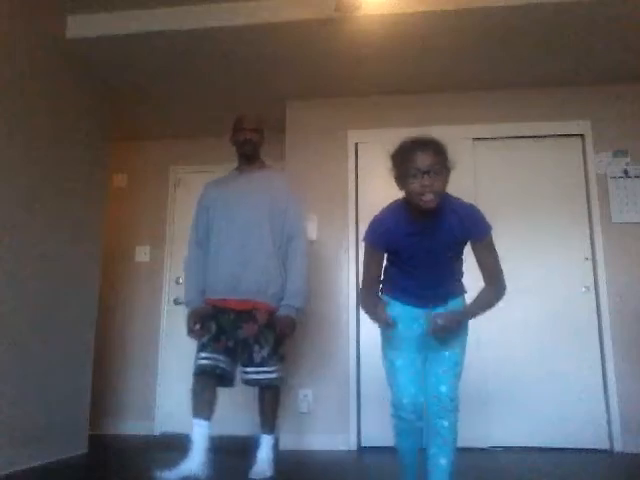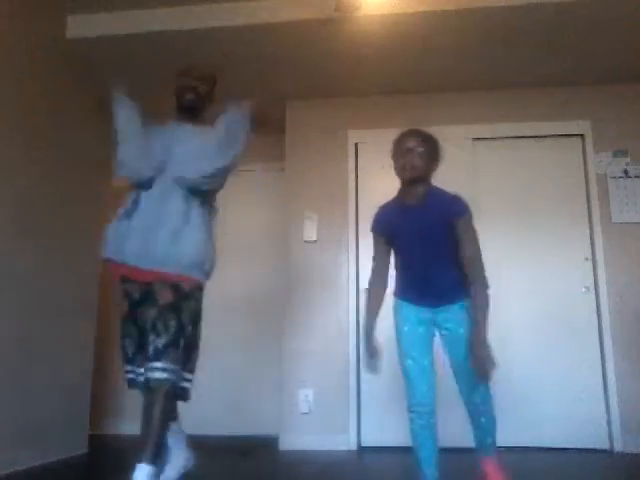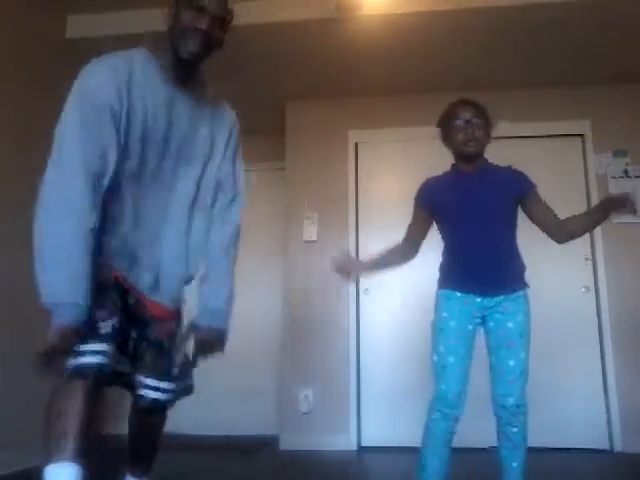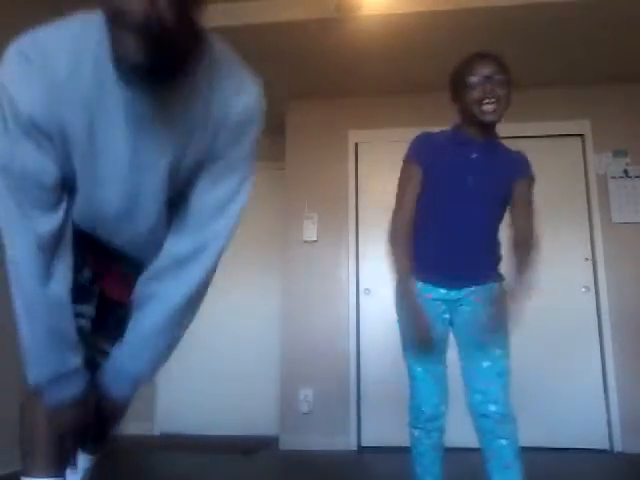
dt=1s
person 1, frame 1
left shoulder: (281, 187)
right shoulder: (213, 191)
left elbow: (296, 247)
right elbow: (198, 247)
left wrist: (291, 305)
right wrist: (194, 301)
left hip: (263, 300)
right hip: (217, 299)
left knee: (266, 376)
right knee: (206, 369)
person 1, frame 2
left shoulder: (219, 139)
right shoulder: (148, 135)
left elbow: (200, 173)
right elbow: (136, 168)
right wrist: (125, 105)
left hip: (179, 267)
right hip: (133, 265)
left knee: (164, 369)
right knee: (147, 370)
person 1, frame 3
left shoulder: (222, 120)
right shoulder: (110, 77)
left elbow: (223, 217)
right elbow: (72, 181)
left wrist: (214, 310)
right wrist: (66, 302)
left hip: (162, 273)
right hip: (98, 258)
left knee: (158, 389)
right knee: (86, 363)
person 1, frame 4
left shoulder: (234, 100)
left elbow: (192, 253)
left wrist: (123, 378)
right wrist: (58, 380)
left hip: (144, 256)
right hip: (71, 230)
left knee: (106, 374)
right knee: (60, 367)
person 2, frame 1
left shoulder: (467, 217)
right shoulder: (384, 224)
left elbow: (496, 285)
right elbow: (368, 289)
left wrist: (460, 317)
right wrist: (376, 312)
left hip: (447, 308)
right hip: (400, 308)
left knee: (442, 401)
right knee: (407, 403)
person 2, frame 2
left shoulder: (452, 206)
right shoulder: (385, 216)
left elbow: (475, 271)
right elbow: (379, 277)
left wrist: (480, 337)
right wrist: (369, 334)
left hip: (456, 306)
right hip: (411, 310)
left knee: (476, 394)
right knee: (420, 402)
person 2, frame 3
left shoulder: (511, 181)
right shoulder: (433, 190)
left elbow: (559, 230)
right elbow: (407, 248)
left wrist: (604, 210)
right wrist: (363, 266)
left hip: (508, 298)
right hip: (456, 298)
left knee: (511, 401)
right knee: (447, 397)
person 2, frame 4
left shoulder: (514, 164)
right shoulder: (426, 148)
left elbow: (524, 235)
right elbow: (400, 224)
left wrist: (509, 291)
right wrist: (409, 299)
left hip: (480, 291)
right hip: (424, 289)
left knee: (493, 407)
right knee: (426, 408)
